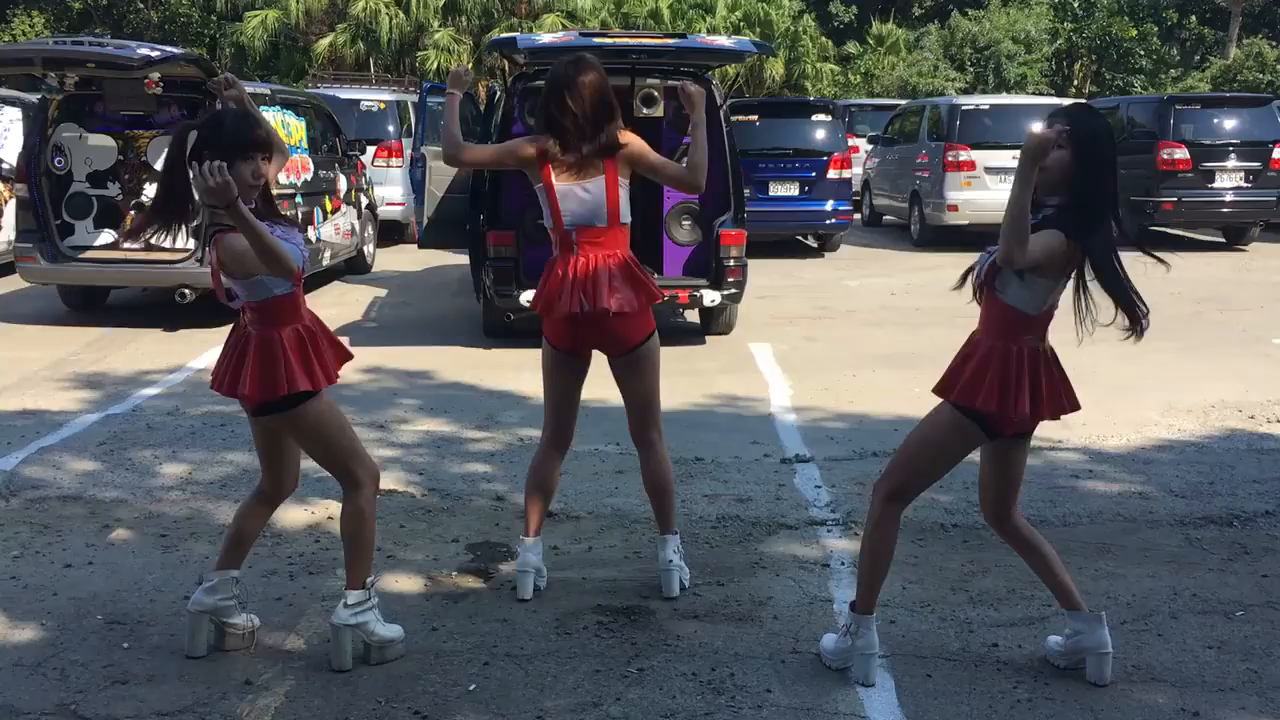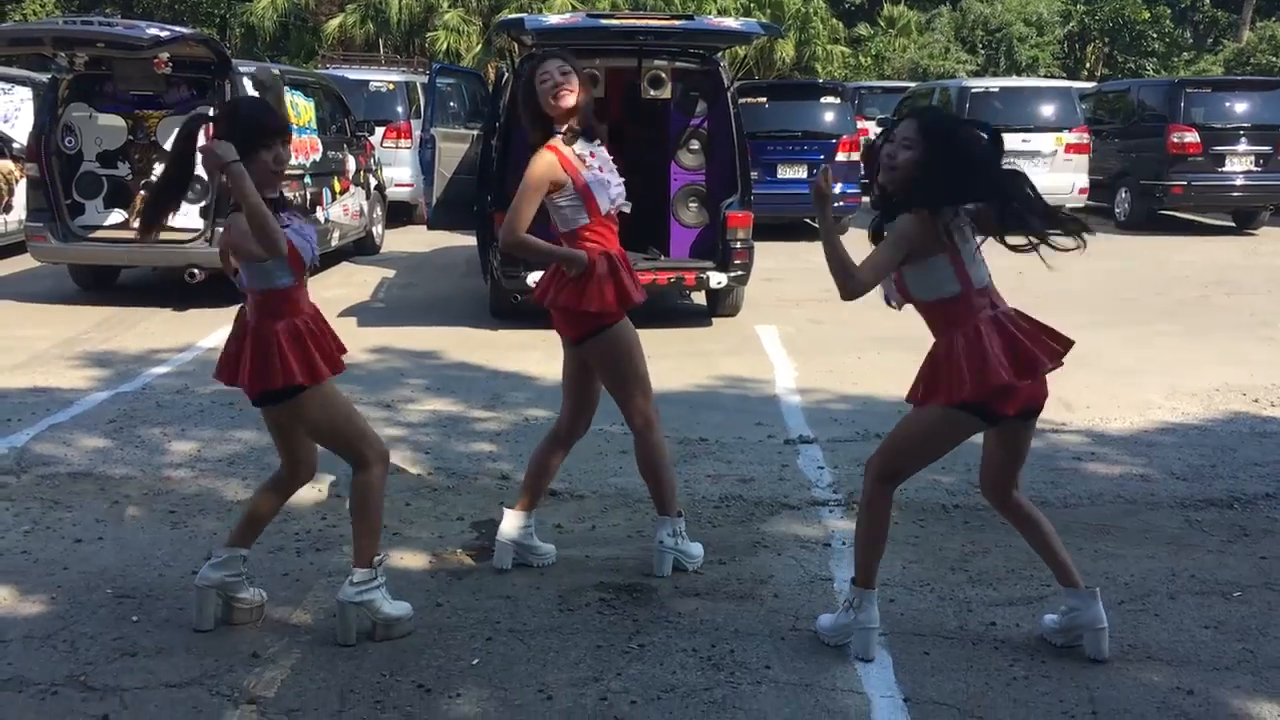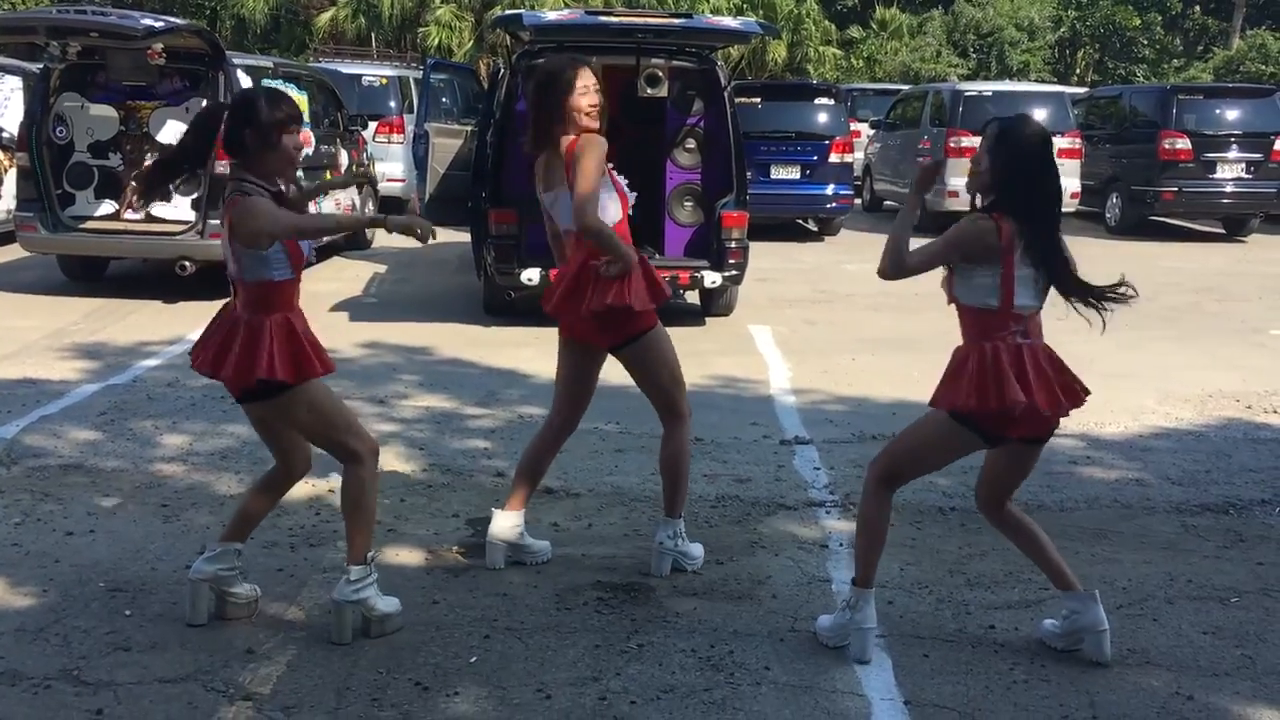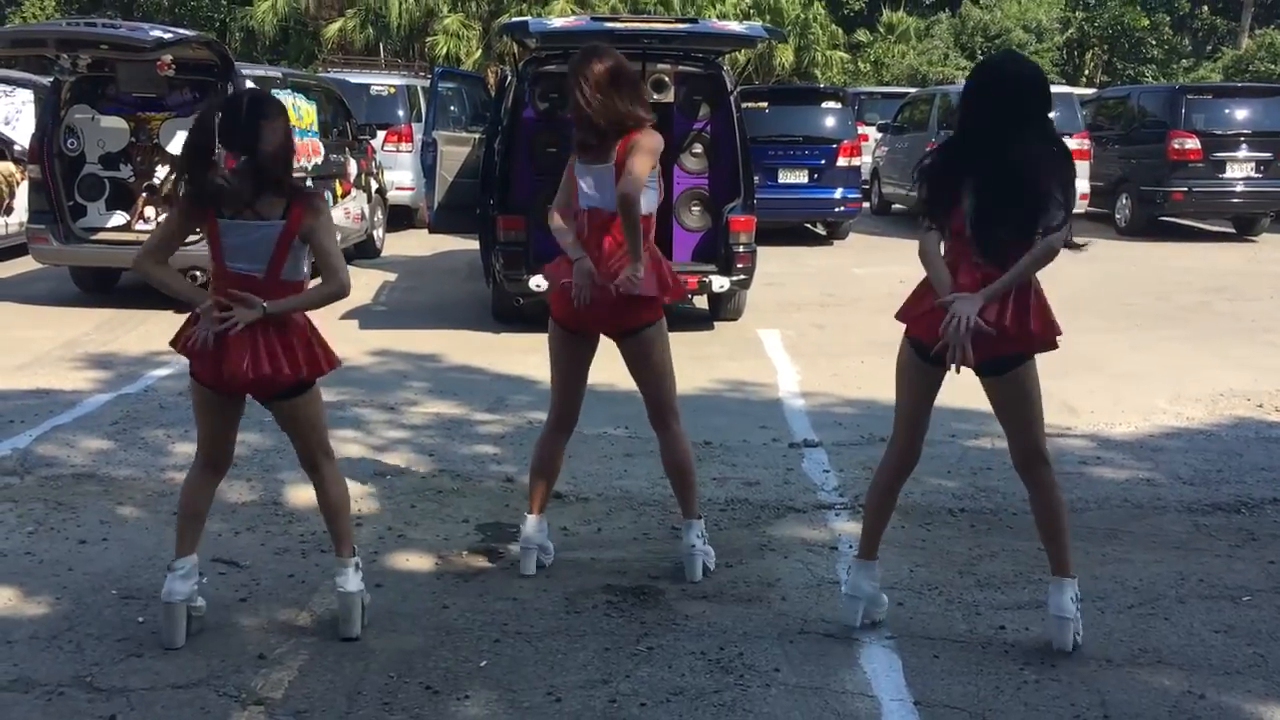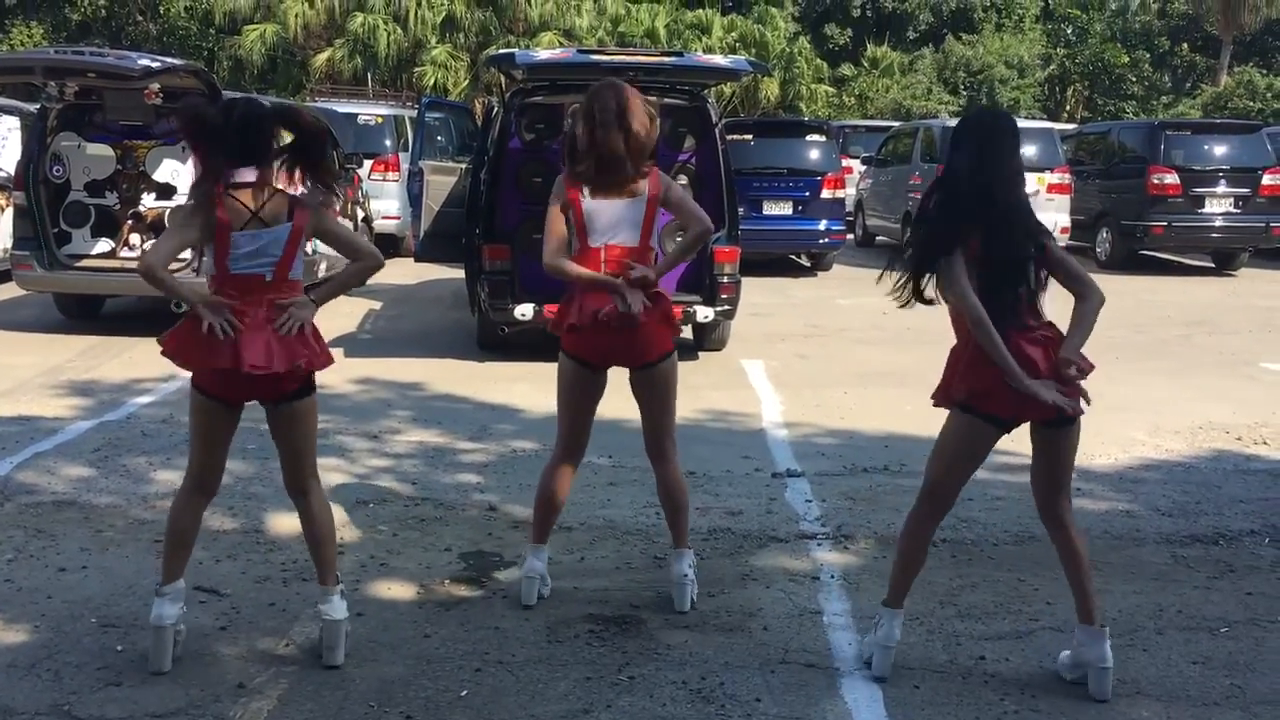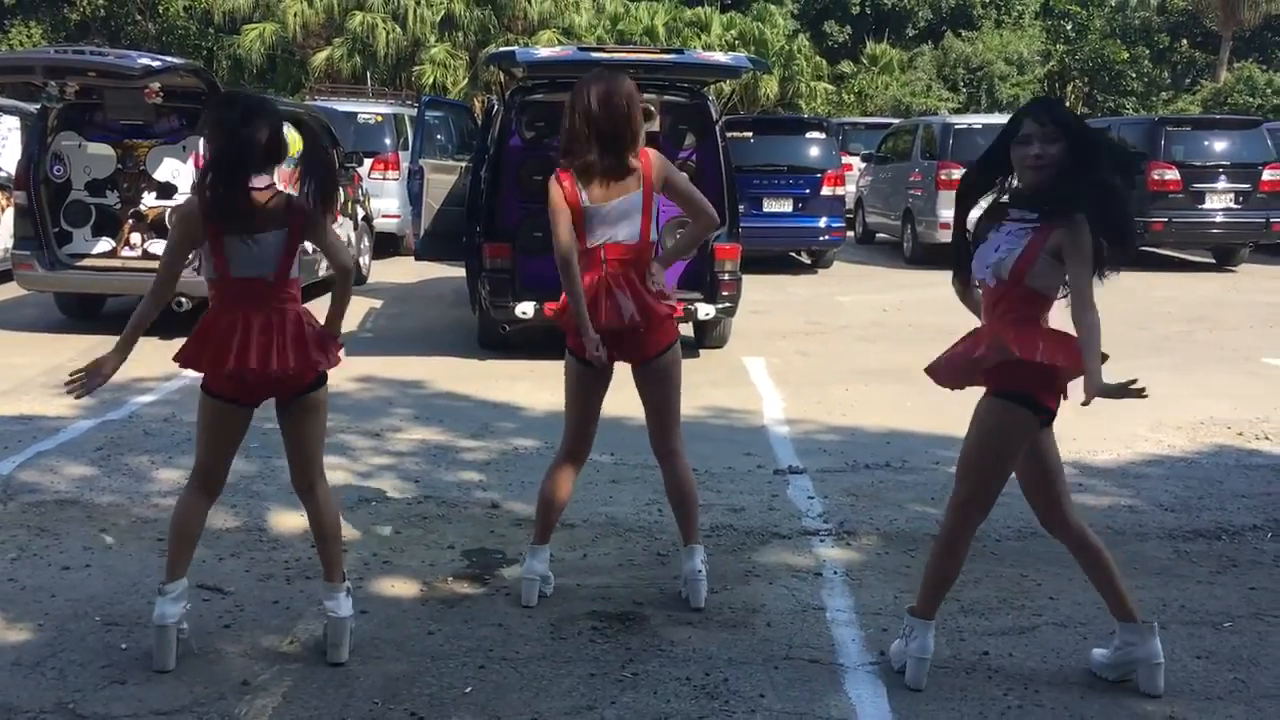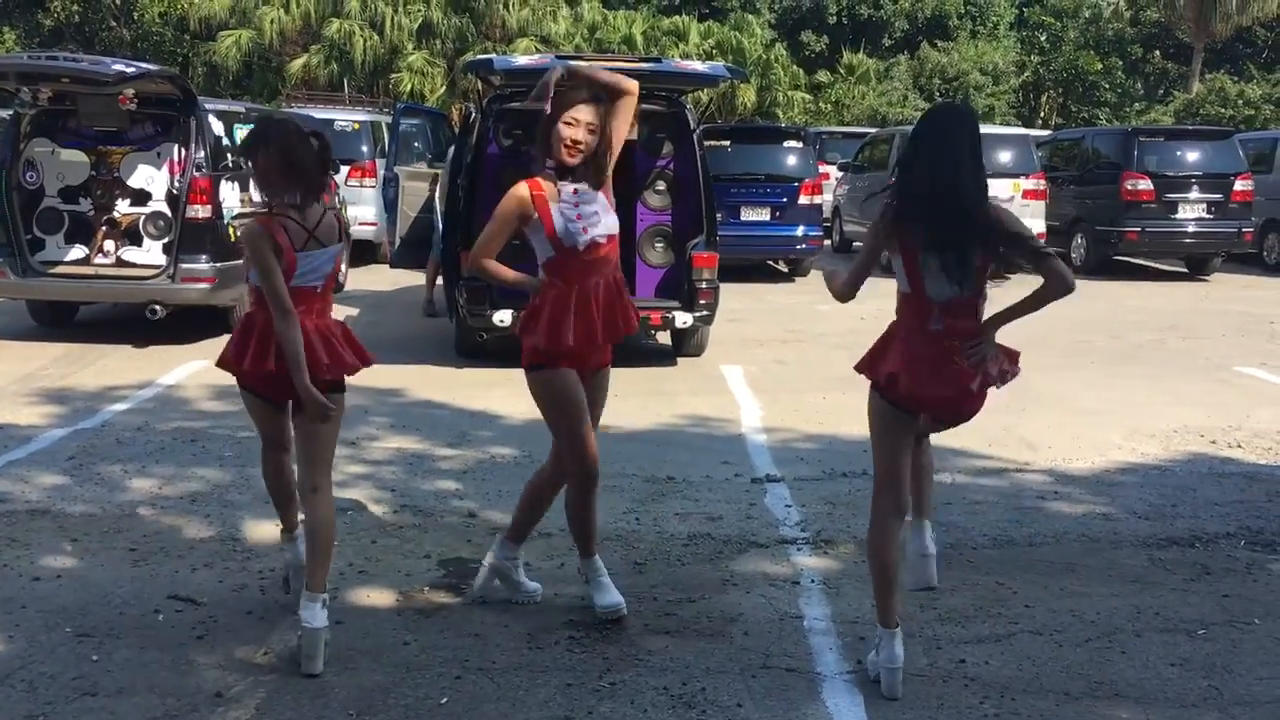
dt=0.7s
person 1, frame 1
left shoulder: (1062, 236)
right shoulder: (1046, 216)
left elbow: (1015, 259)
left wrist: (1026, 178)
left hip: (998, 376)
right hip: (1011, 377)
left knee: (889, 491)
right knee: (1002, 514)
left ankle: (859, 634)
right ankle: (1087, 629)
person 1, frame 2
left shoulder: (914, 218)
right shoulder: (947, 206)
left elbow: (852, 285)
left wrist: (824, 213)
left hip: (977, 369)
right hip: (1014, 363)
left knee: (880, 475)
right knee: (1003, 493)
left ankle: (859, 613)
right ankle: (1082, 607)
person 1, frame 3
left shoulder: (981, 229)
right shoulder: (1038, 231)
left elbow: (893, 266)
right elbow: (1097, 294)
left wrist: (914, 198)
left hip: (991, 384)
right hip: (1038, 388)
left knee: (881, 475)
right knee: (994, 502)
left ankle: (858, 612)
right ankle: (1082, 610)
person 1, frame 4
left shoulder: (948, 163)
right shoulder: (1049, 165)
left elbow: (929, 243)
right elbow: (1052, 240)
left wrist: (956, 298)
right wrist: (983, 300)
left hip: (940, 313)
right hip: (1006, 320)
left knee: (902, 448)
right knee: (1033, 461)
left ankle: (863, 574)
right ankle: (1063, 594)
person 1, frame 5
left shoulder: (948, 227)
right shoulder: (1025, 222)
left elbow: (970, 308)
right elbow: (1091, 293)
left wrist: (1021, 381)
right wrist: (1065, 357)
left hip: (991, 381)
right hip: (1051, 375)
left knee: (932, 504)
right knee: (1056, 511)
left ankle: (888, 624)
right ankle: (1092, 640)
person 1, frame 6
left shoulder: (1070, 223)
right shoulder: (996, 214)
left elbow: (1084, 303)
right elbow: (965, 282)
left wrist: (1094, 371)
left hip: (1025, 369)
right hip: (1015, 369)
left knee: (963, 511)
right knee: (1059, 518)
left ankle: (916, 637)
right ankle: (1137, 639)
person 1, frame 7
left shoulder: (898, 216)
right shoulder: (992, 218)
left elbow: (844, 288)
right elbow: (1061, 282)
left wrist: (829, 272)
right wrist: (995, 322)
left hip: (905, 362)
right hip: (965, 367)
left knee: (887, 503)
right knee: (912, 459)
left ankle: (890, 642)
right ankle: (923, 537)
person 2, frame 1
left shoulder: (253, 202)
right shoulder: (231, 237)
left elbow: (272, 153)
right elbow: (285, 269)
left wrist: (236, 105)
right wrist: (227, 199)
left hip: (269, 359)
right hip: (280, 364)
left knee: (279, 482)
right knee: (361, 475)
left ankle: (216, 599)
right ankle: (358, 611)
person 2, frame 2
left shoulder: (265, 195)
right shoulder: (242, 223)
left elbow: (274, 157)
right elbow: (276, 246)
right wrist: (236, 172)
left hip: (287, 345)
right hip: (278, 352)
left knee: (297, 468)
right knee: (370, 455)
left ankle: (224, 571)
right ankle: (363, 587)
person 2, frame 3
left shoulder: (250, 191)
right shoulder: (255, 207)
left elbow: (292, 224)
right elbow: (303, 227)
right wrist: (384, 219)
left hip: (253, 342)
right hip: (266, 350)
left knee: (292, 463)
right knee: (360, 451)
left ankle: (218, 565)
right ankle: (357, 584)
person 2, frame 4
left shoulder: (203, 194)
right shoulder: (305, 205)
left elbow: (148, 263)
right elbow: (338, 285)
left wrist: (204, 304)
right wrist: (267, 312)
left hip: (217, 345)
right hip: (282, 346)
left knee: (209, 463)
right knee: (319, 462)
left ankle: (181, 579)
right ankle: (349, 575)
person 2, frame 5
left shoulder: (205, 207)
right shoulder: (301, 208)
left elbow: (152, 266)
right elbow: (369, 260)
left wrist: (200, 304)
right wrist: (313, 300)
left hip: (222, 351)
right hip: (286, 349)
left knee: (198, 486)
right knee: (304, 486)
left ankle: (167, 602)
right ankle: (332, 600)
person 2, frame 6
left shoulder: (201, 211)
right shoulder: (299, 208)
left elbow: (161, 290)
right elbow: (344, 267)
left wrist: (116, 355)
right wrist: (331, 329)
left hip: (231, 352)
right hip: (297, 347)
left knee: (204, 483)
right knee: (312, 482)
left ankle: (171, 600)
right ankle: (337, 598)
person 2, frame 7
left shoulder: (259, 231)
right shoulder: (332, 218)
left elbow: (280, 309)
left wrist: (299, 383)
left hip: (268, 354)
right hip: (324, 348)
left knee: (275, 449)
right knee: (316, 482)
left ankle: (294, 547)
right ankle: (314, 608)
person 3, frame 1
left shoulder: (537, 151)
right shoulder: (620, 143)
left elbow: (455, 154)
right elbow: (693, 180)
left wrist: (454, 93)
right wrist: (698, 113)
left hip: (564, 300)
right hip: (621, 296)
left knee: (555, 436)
right knee: (649, 436)
left ankle: (531, 553)
right ankle: (671, 554)
person 3, frame 2
left shoulder: (590, 146)
right shoulder: (550, 157)
right elbow: (510, 237)
right wrist: (570, 259)
left hip: (593, 292)
right hip: (589, 293)
left knee: (572, 421)
right knee: (644, 416)
left ankle: (516, 530)
right ankle: (671, 536)
person 3, frame 3
left shoulder: (546, 157)
right shoulder: (589, 146)
right elbow: (588, 215)
right wrist: (623, 254)
left hip: (575, 298)
right hip: (618, 296)
left knee: (561, 420)
right knee: (677, 417)
left ankle: (507, 526)
right ankle: (672, 537)
person 3, frame 4
left shoulder: (575, 150)
right shoulder: (645, 139)
left elbow: (558, 219)
right elbow: (629, 187)
left wrist: (580, 260)
right wrist: (637, 259)
left hip: (578, 289)
right hip: (631, 291)
left knee: (560, 420)
right knee: (666, 420)
left ankle: (533, 531)
right ankle: (694, 536)
person 3, frame 5
left shoulder: (568, 184)
right shoulder: (653, 181)
left elbow: (553, 259)
right elbow: (703, 228)
left wrist: (606, 282)
right wrist: (659, 270)
left hip: (587, 325)
right hip: (648, 325)
left knee: (566, 452)
right knee: (663, 451)
left ankle: (535, 561)
right ankle: (683, 563)
person 3, frame 6
left shoulder: (564, 181)
right shoulder: (651, 164)
left elbow: (568, 257)
right elbow: (708, 218)
left wrist: (585, 328)
right wrist: (662, 262)
left hip: (593, 312)
right hip: (647, 311)
left knee: (572, 449)
right knee: (669, 448)
left ankle: (536, 563)
right ankle: (694, 563)
person 3, frame 7
left shoulder: (601, 177)
right shoulder: (526, 193)
left elbow: (626, 90)
right elbow: (479, 260)
left wrist: (570, 72)
right wrist: (533, 284)
left hip: (598, 335)
right hip: (553, 336)
left knee: (565, 462)
right knee: (582, 463)
left ankle: (503, 562)
right ankle: (592, 571)
